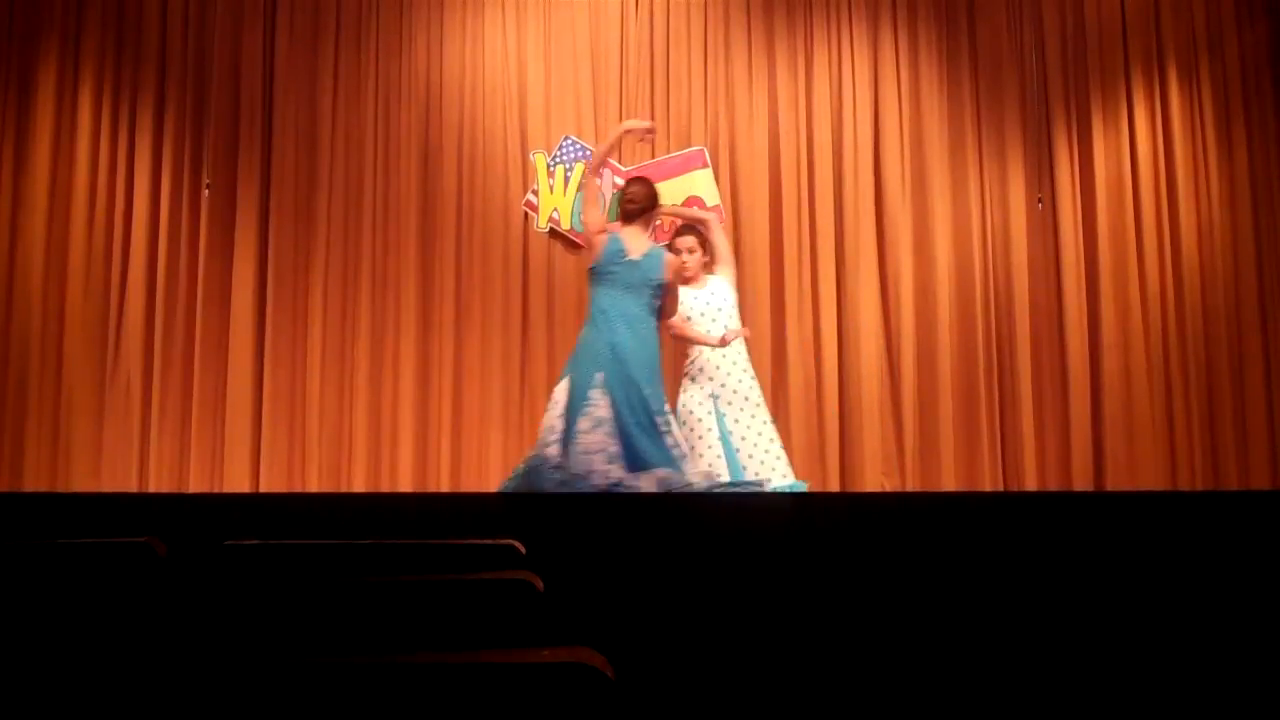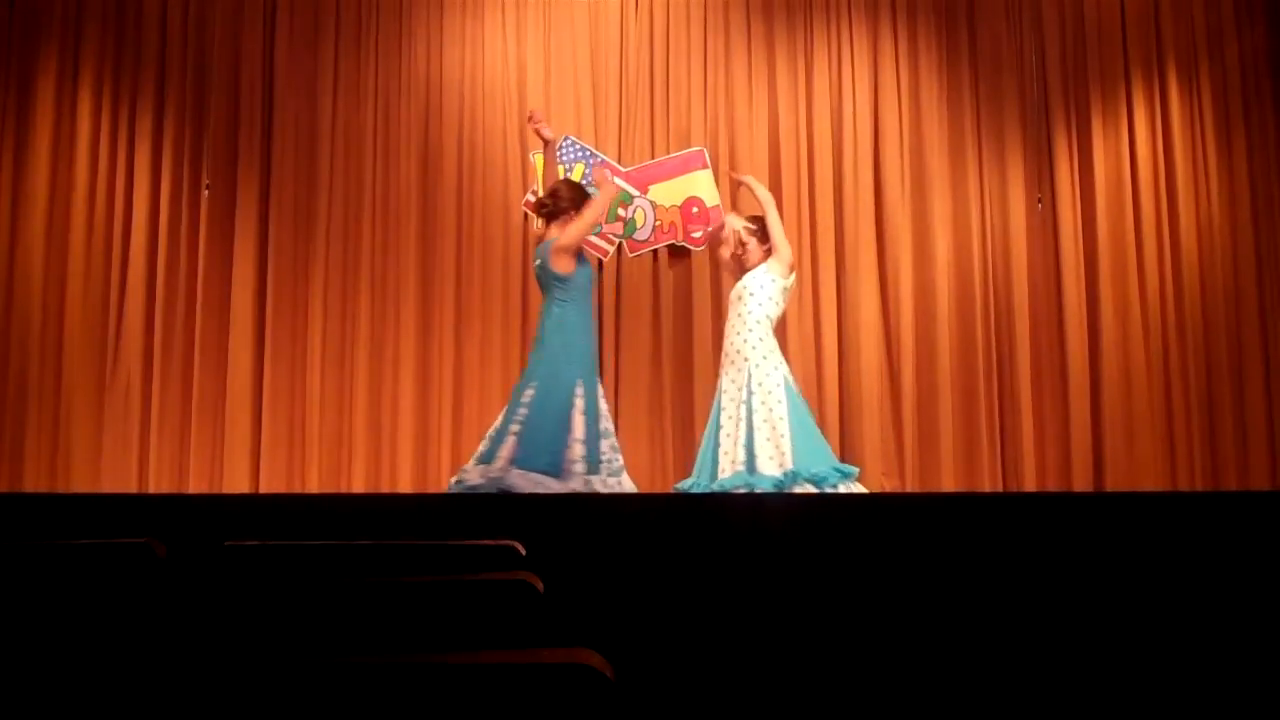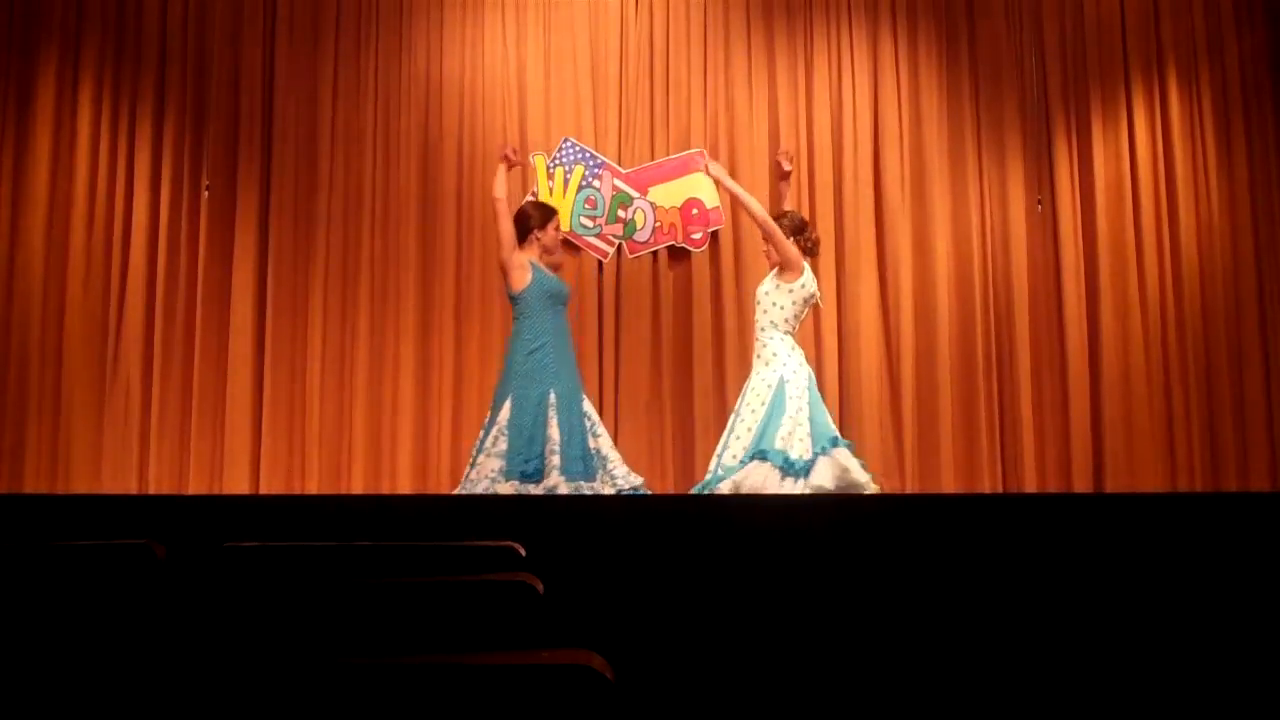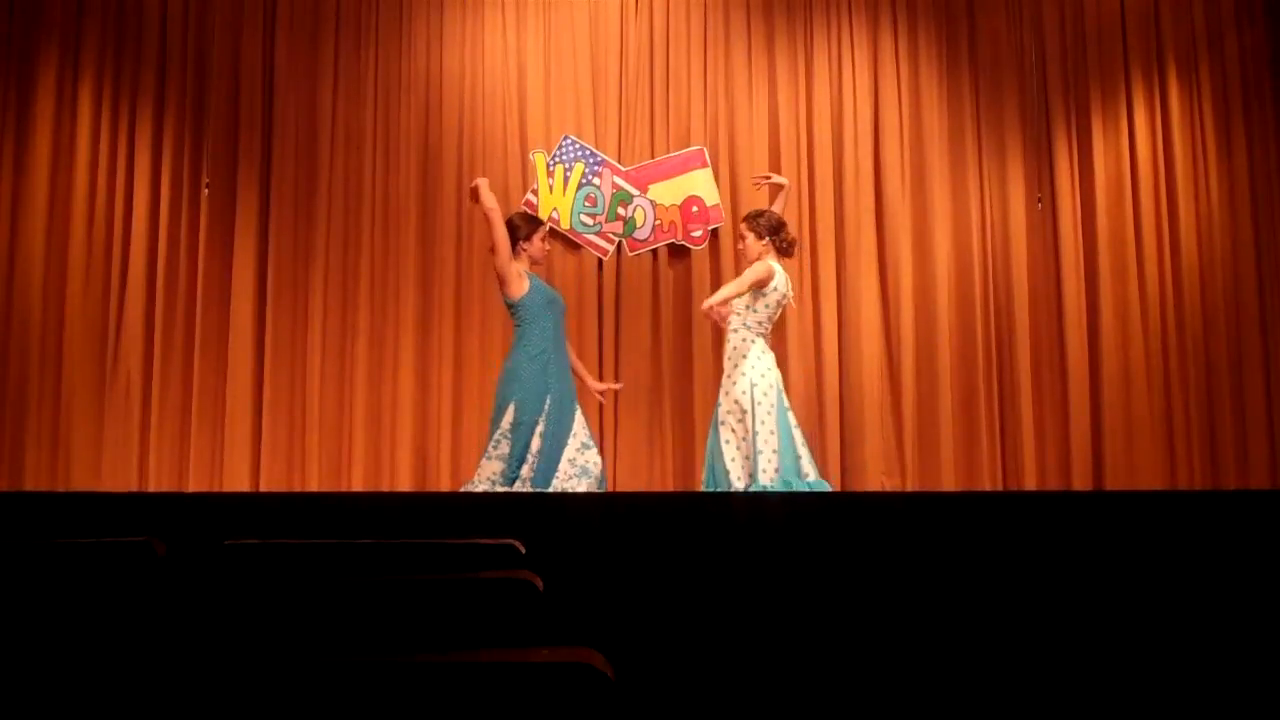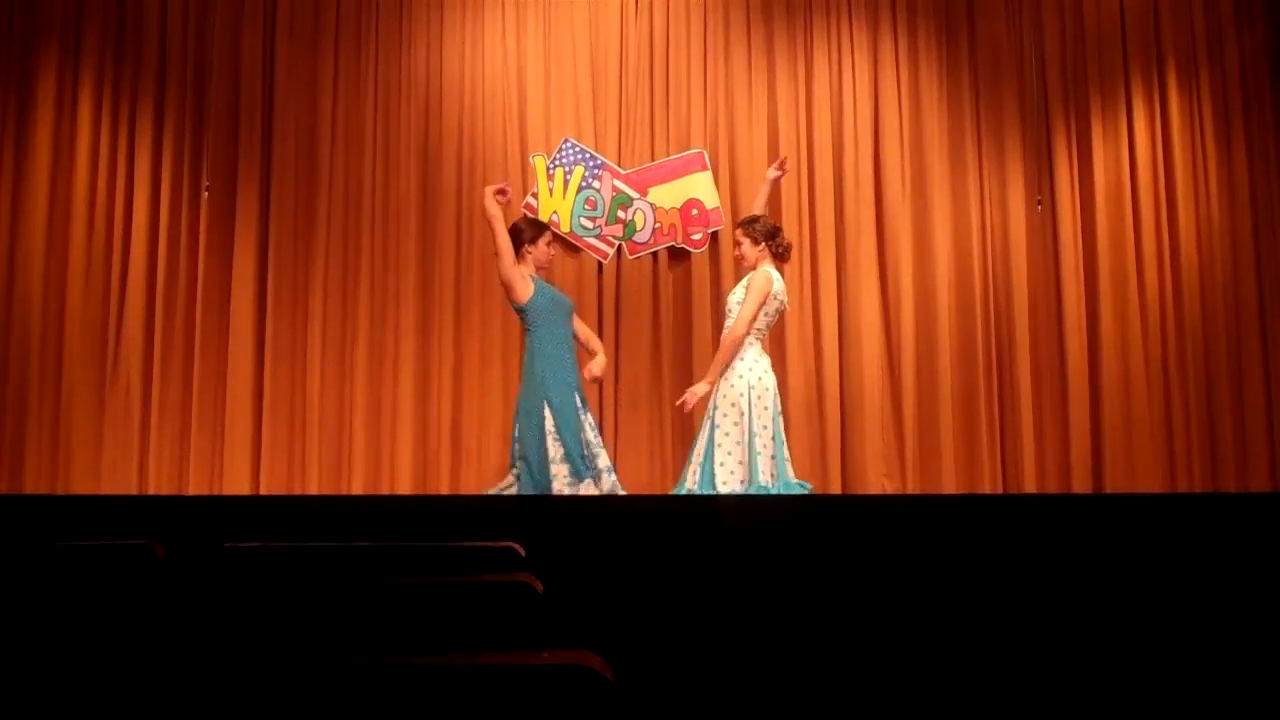
dt=0.5s
person 1, frame 1
left shoulder: (601, 243)
right shoulder: (667, 263)
left elbow: (590, 176)
right elbow: (666, 315)
left wrist: (621, 133)
left hip: (594, 353)
right hip: (637, 358)
right knee: (650, 446)
person 1, frame 2
left shoulder: (546, 244)
right shoulder: (563, 246)
left elbow: (551, 193)
right elbow: (604, 201)
left wrist: (549, 145)
right wrist: (605, 182)
left hip: (550, 357)
right hip: (567, 358)
left knee: (540, 438)
right knee: (564, 440)
person 1, frame 3
left shoulder: (542, 269)
right shoulder: (515, 264)
right elbow: (499, 200)
right wrist: (504, 168)
left hip: (557, 379)
right hip: (529, 377)
left knee: (560, 460)
right knee: (523, 459)
person 1, frame 4
left shoulder: (536, 286)
right shoulder: (511, 276)
right elbow: (492, 212)
left wrist: (588, 380)
right wrist: (483, 188)
left hip: (554, 388)
right hip: (528, 385)
left knee: (571, 468)
right knee: (522, 467)
person 1, frame 5
left shoulder: (546, 290)
right shoulder: (516, 280)
left elbow: (583, 332)
right elbow: (494, 218)
left wrist: (599, 356)
right wrist: (491, 196)
left hip: (565, 389)
right hip: (545, 389)
left knee: (577, 468)
right knee: (559, 471)
person 2, frame 1
left shoulder: (722, 281)
right shoulder: (675, 294)
left elbow: (712, 218)
right elbow: (675, 327)
left wrist: (680, 213)
right wrist: (712, 339)
left hip: (740, 385)
right hip: (699, 388)
left knee: (755, 458)
right knee: (709, 468)
person 2, frame 2
left shoulder: (781, 267)
right shoulder: (744, 278)
left elbow: (768, 202)
right elbow: (718, 245)
left wrist: (747, 181)
right wrist: (725, 225)
left hip: (762, 367)
right hip: (735, 373)
left knee: (769, 449)
right knee: (736, 455)
person 2, frame 3
left shoulder: (794, 267)
right shoulder: (794, 271)
left elbow: (764, 219)
right elbow: (784, 224)
left wrist: (723, 178)
right wrist: (784, 182)
left hip: (780, 369)
right hip: (774, 369)
left knee: (766, 450)
person 2, frame 4
left shoulder: (765, 270)
right shoulder: (772, 271)
left elbow: (742, 282)
right elbow: (768, 224)
left wrist: (716, 300)
right wrist: (783, 190)
left hip: (750, 369)
right hip: (749, 368)
left knee: (757, 459)
right knee: (749, 458)
person 2, frame 5
left shoulder: (763, 277)
right shoulder: (766, 275)
left elbow: (738, 333)
right elbow: (755, 224)
left wrist: (707, 382)
right wrist: (768, 183)
left hip: (742, 374)
right hip: (744, 373)
left knee: (740, 461)
right knee: (746, 461)
